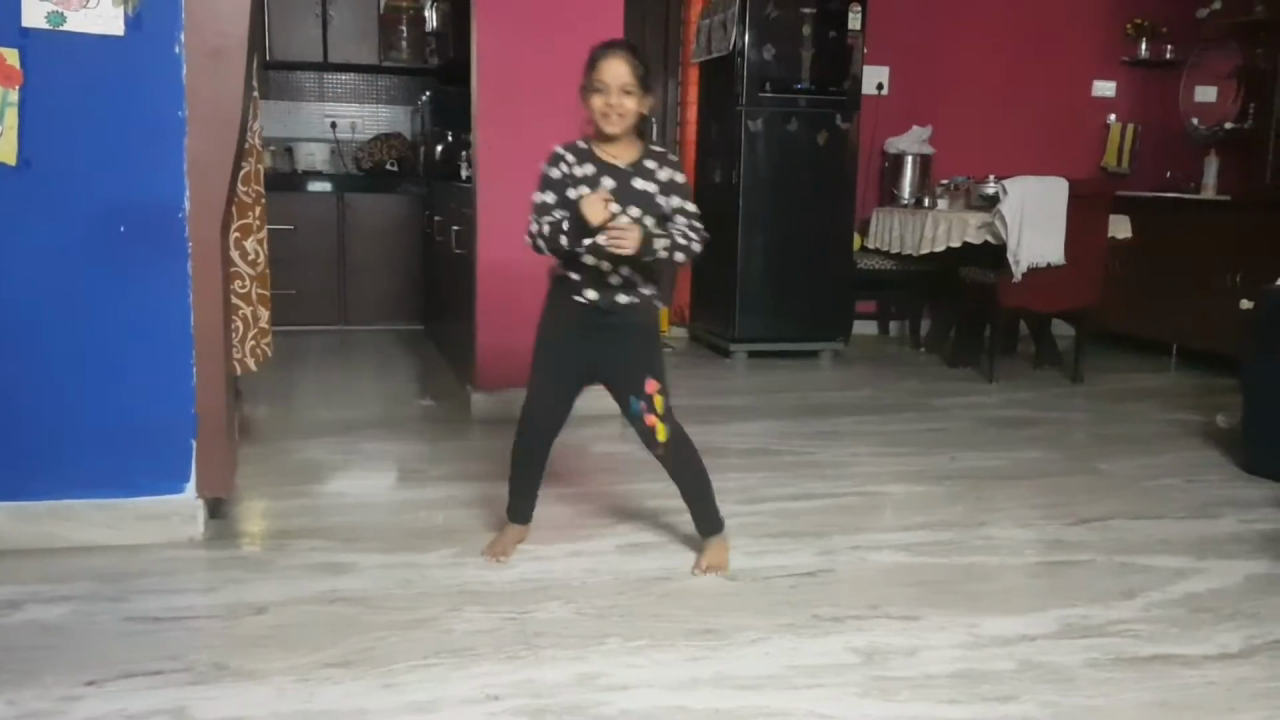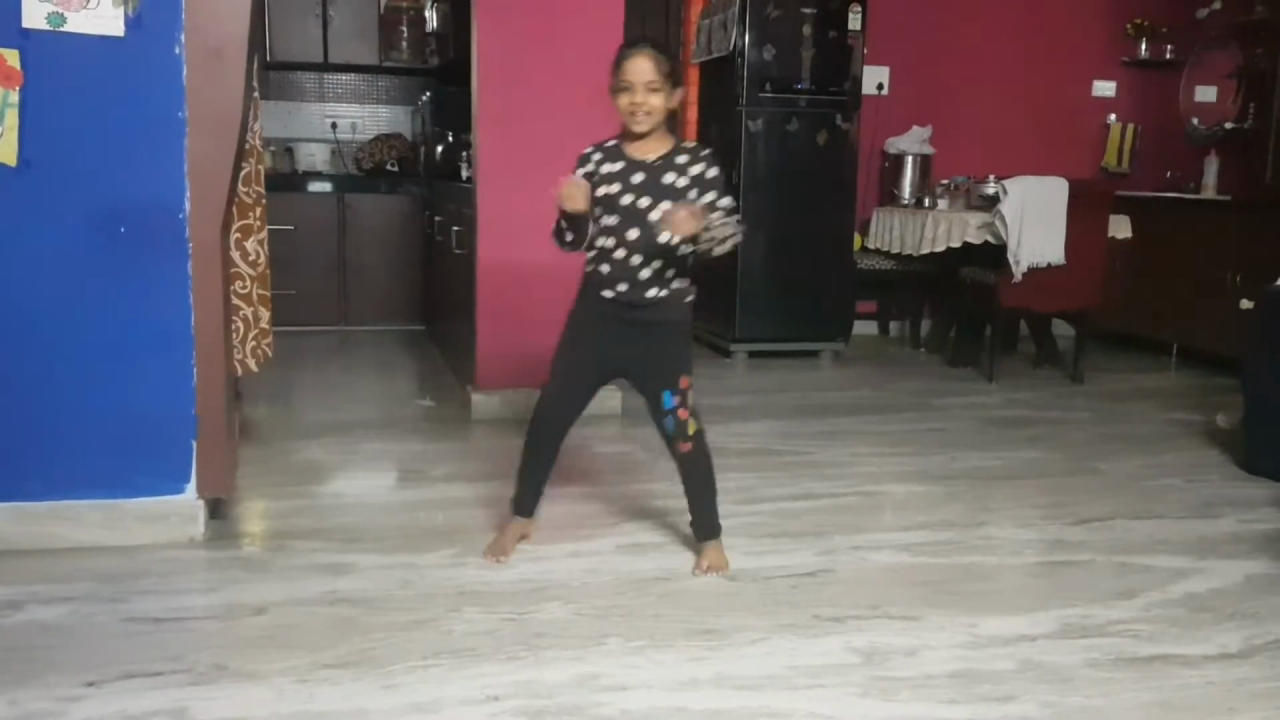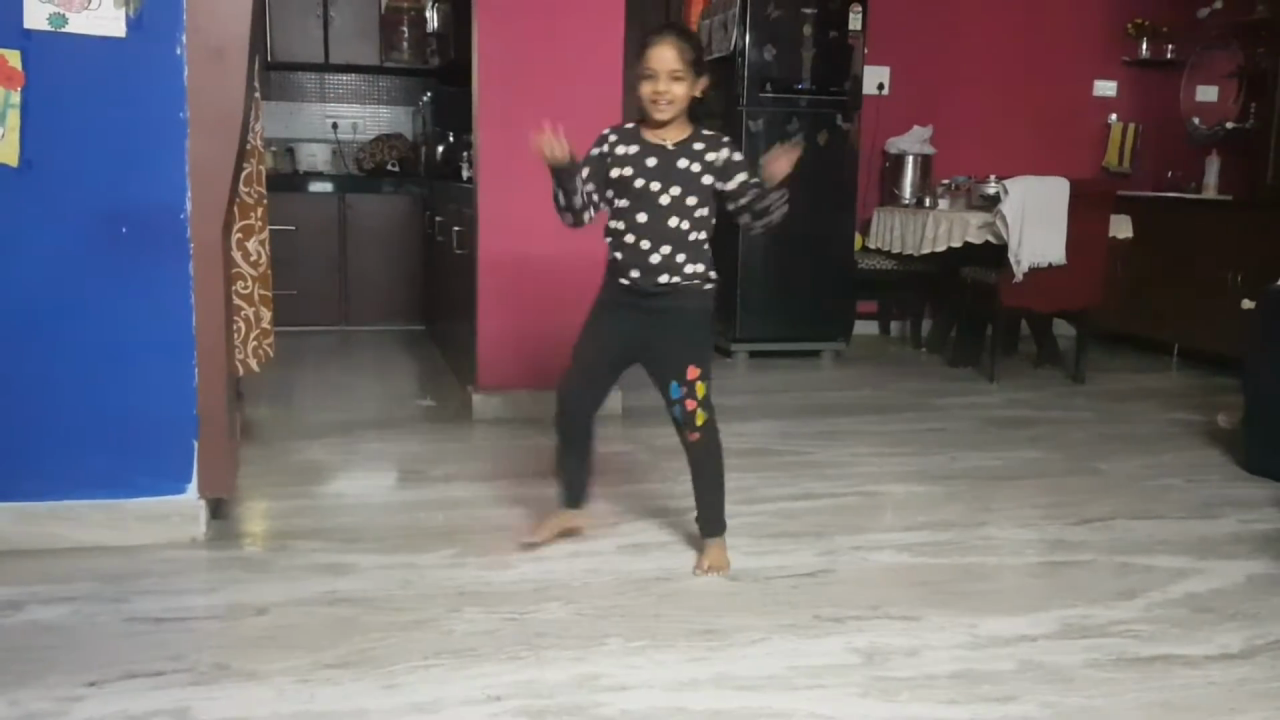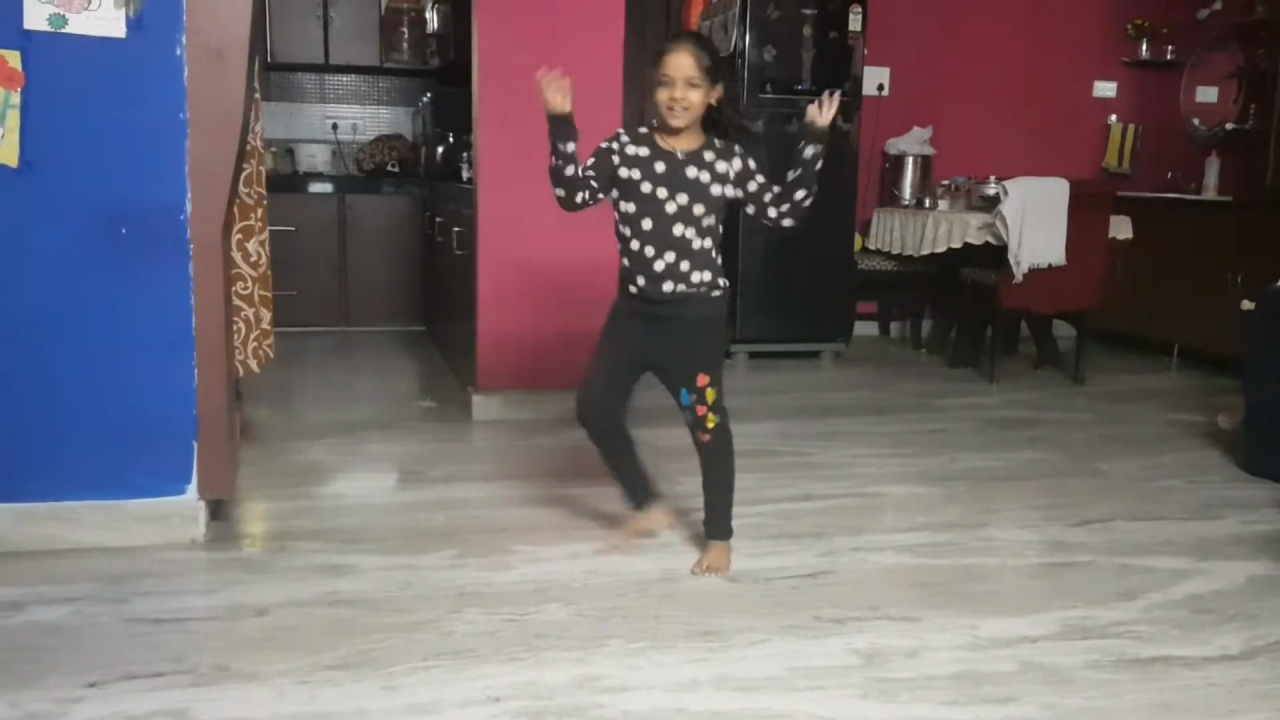
dt=0.1s
person 1, frame 1
left shoulder: (663, 168)
right shoulder: (565, 161)
left elbow: (691, 239)
right elbow: (540, 235)
left wrist: (641, 241)
right wrist: (583, 224)
left hip: (633, 324)
right hip: (570, 318)
left knee: (662, 432)
right knee: (537, 423)
left ankle: (713, 531)
right ankle: (517, 521)
person 1, frame 2
left shoulder: (696, 163)
right shoulder: (595, 159)
left elbow: (727, 233)
right elbow: (571, 241)
left wrist: (695, 230)
right wrist: (572, 213)
left hip: (662, 318)
right hip: (598, 313)
left knee: (681, 430)
right knee: (551, 416)
left ankle: (710, 534)
right ankle: (521, 517)
person 1, frame 3
left shoulder: (715, 151)
right shoulder: (614, 143)
left elbow: (761, 214)
right elbow: (576, 212)
left wrist: (773, 181)
right wrist: (562, 169)
left hip: (683, 307)
right hip: (620, 299)
left knee: (695, 422)
right knee: (573, 401)
left ankle: (714, 533)
right ankle: (571, 508)
person 1, frame 4
left shoulder: (727, 162)
right shoulder: (624, 147)
left elbow: (781, 211)
right elbow: (571, 194)
left wrist: (813, 142)
right wrist: (561, 122)
left hip: (694, 315)
right hip: (632, 310)
left knee: (708, 425)
right knee: (594, 407)
left ankle: (719, 536)
right ankle: (648, 507)
